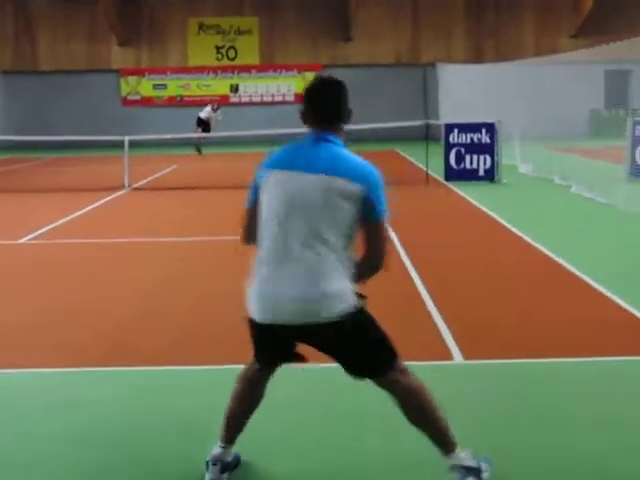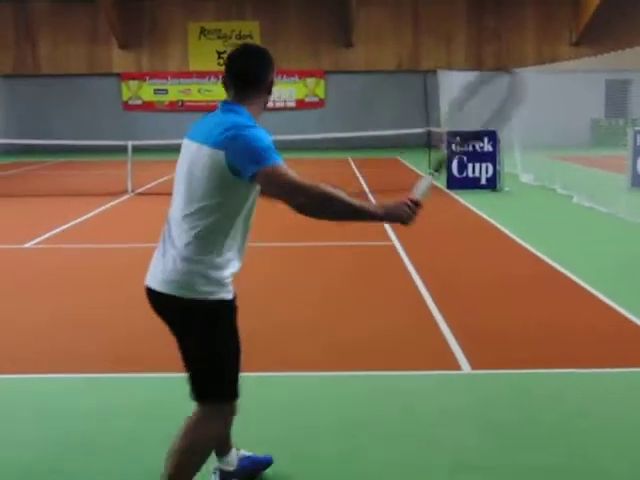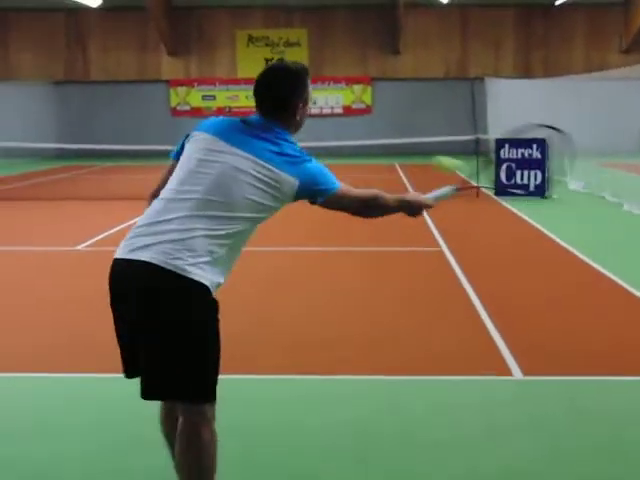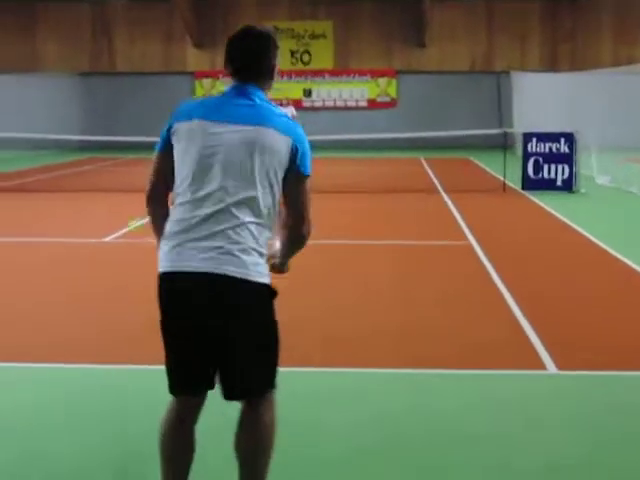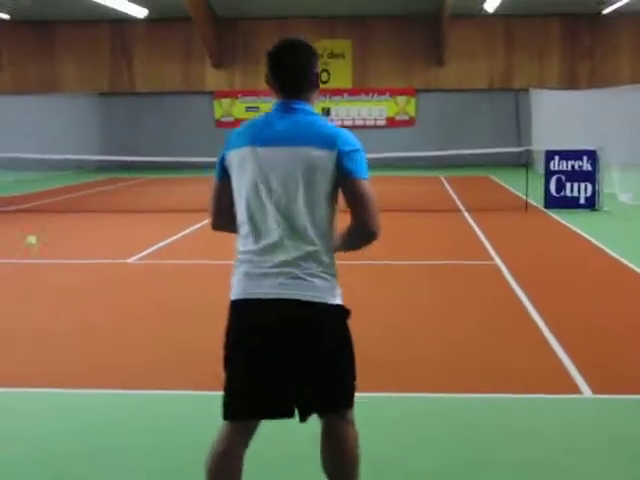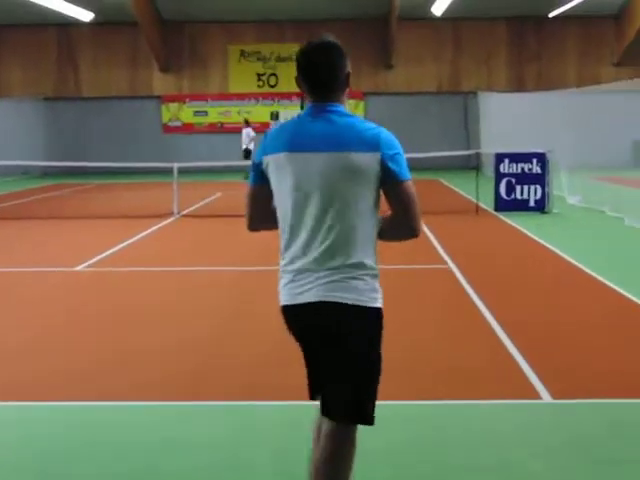
dt=0.4s
person 1, frame 1
left shoulder: (269, 166)
right shoulder: (362, 172)
right elbow: (376, 258)
left hip: (268, 305)
right hip: (326, 305)
left knee: (261, 365)
right knee: (394, 375)
person 1, frame 2
left shoulder: (204, 126)
right shoulder: (243, 135)
left elbow: (255, 186)
right elbow: (299, 196)
left wrist: (334, 198)
right wrist: (383, 213)
left hip: (168, 280)
right hip: (196, 288)
left knee: (216, 384)
right knee: (217, 404)
person 1, frame 3
left shoulder: (207, 128)
right shoulder: (299, 167)
right elbow: (364, 202)
right wrist: (411, 202)
left hip: (129, 262)
right hip: (183, 278)
left knee: (176, 394)
right knee: (196, 406)
person 1, frame 4
left shoulder: (185, 115)
right shoulder: (287, 131)
left elbow: (155, 199)
right elbow: (299, 224)
right wrist: (280, 260)
left hip: (177, 271)
right hip: (241, 277)
left knee: (186, 398)
right knee: (258, 399)
person 1, frame 5
left shoulder: (239, 139)
right shoulder: (337, 141)
left elbow: (220, 219)
right elbow: (368, 228)
left hip: (249, 298)
right hip: (311, 298)
left knee: (239, 425)
right knee: (336, 418)
person 1, frame 6
left shoulder: (273, 142)
right shoulder: (377, 141)
left elbow: (255, 220)
right elbow: (409, 225)
left hip: (296, 296)
right hip: (352, 297)
left knee: (337, 410)
right knee: (340, 420)
